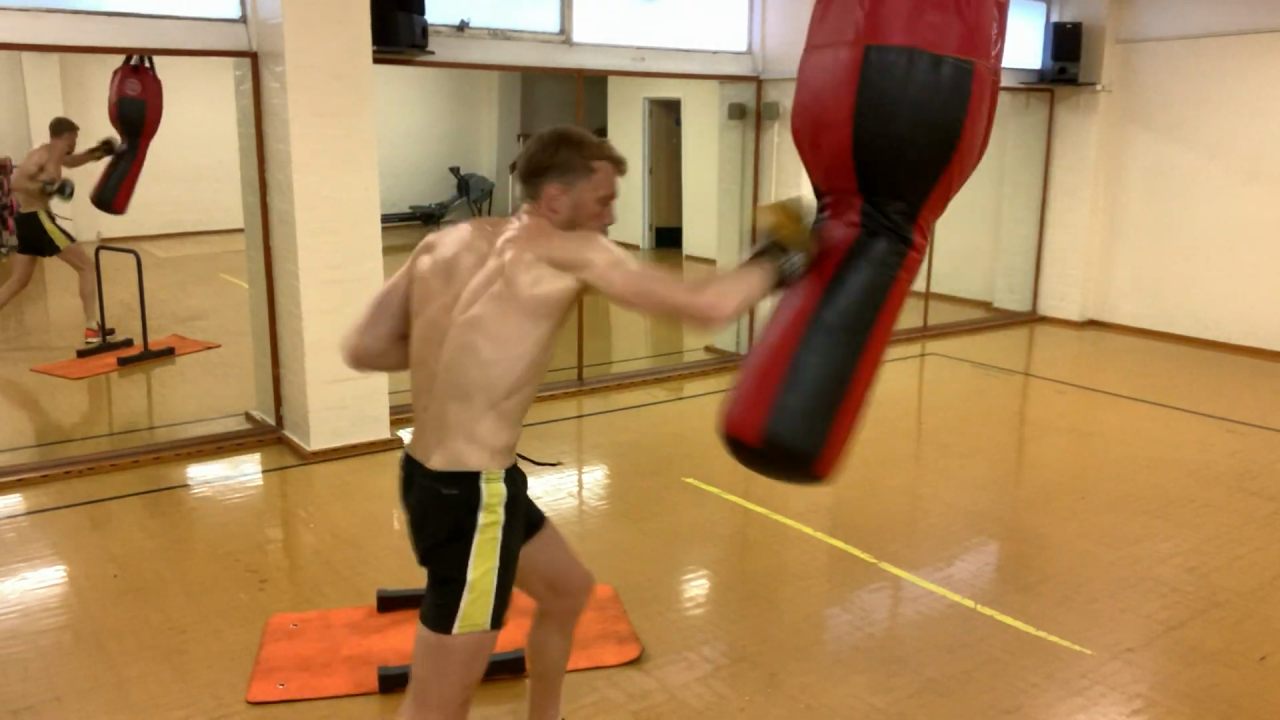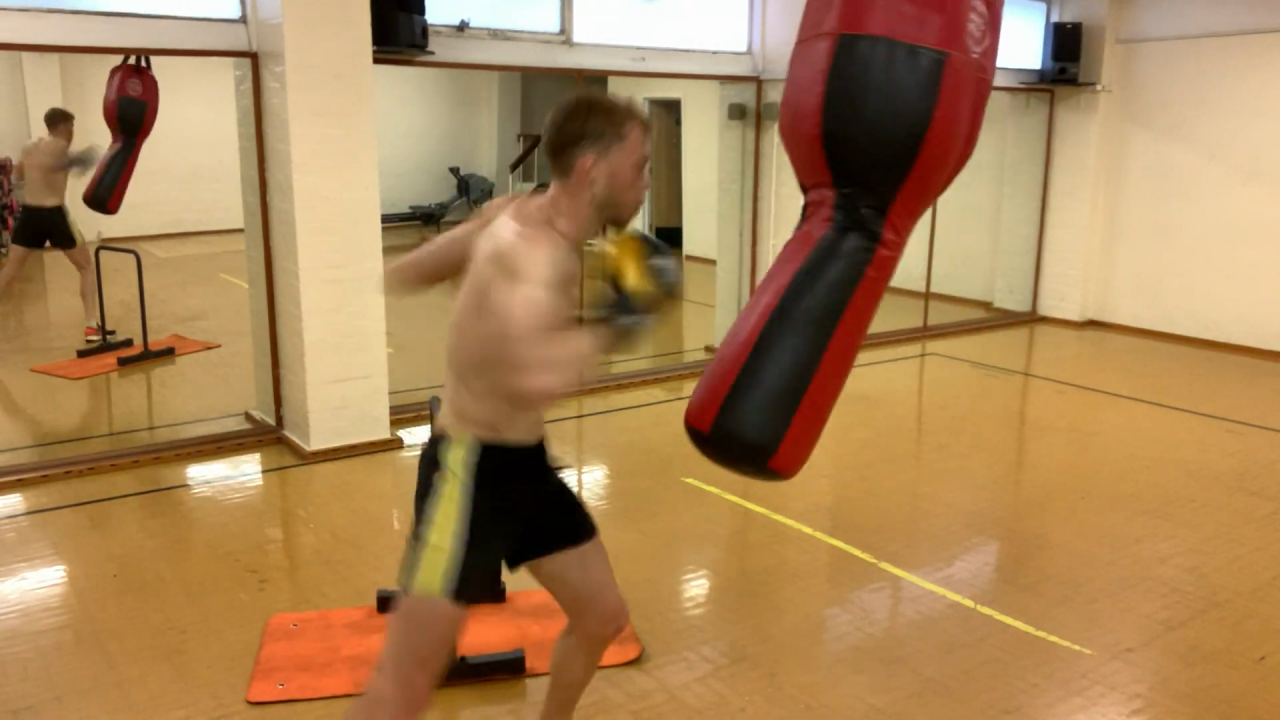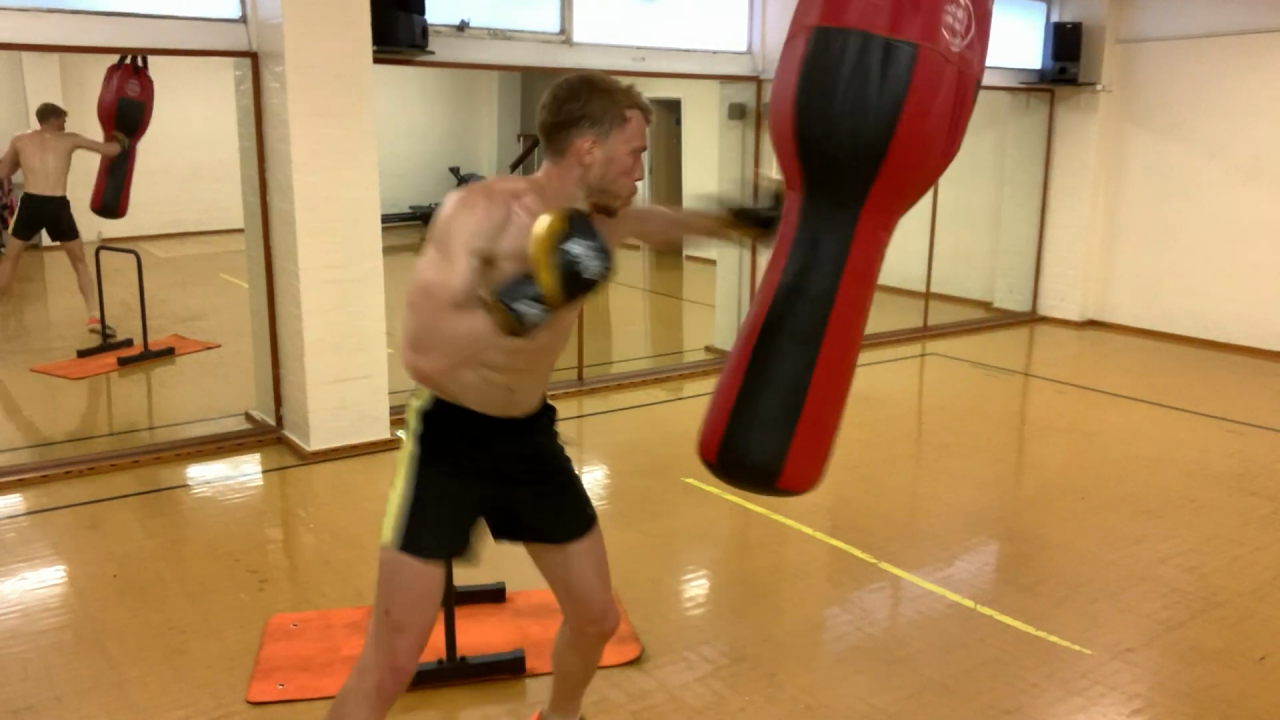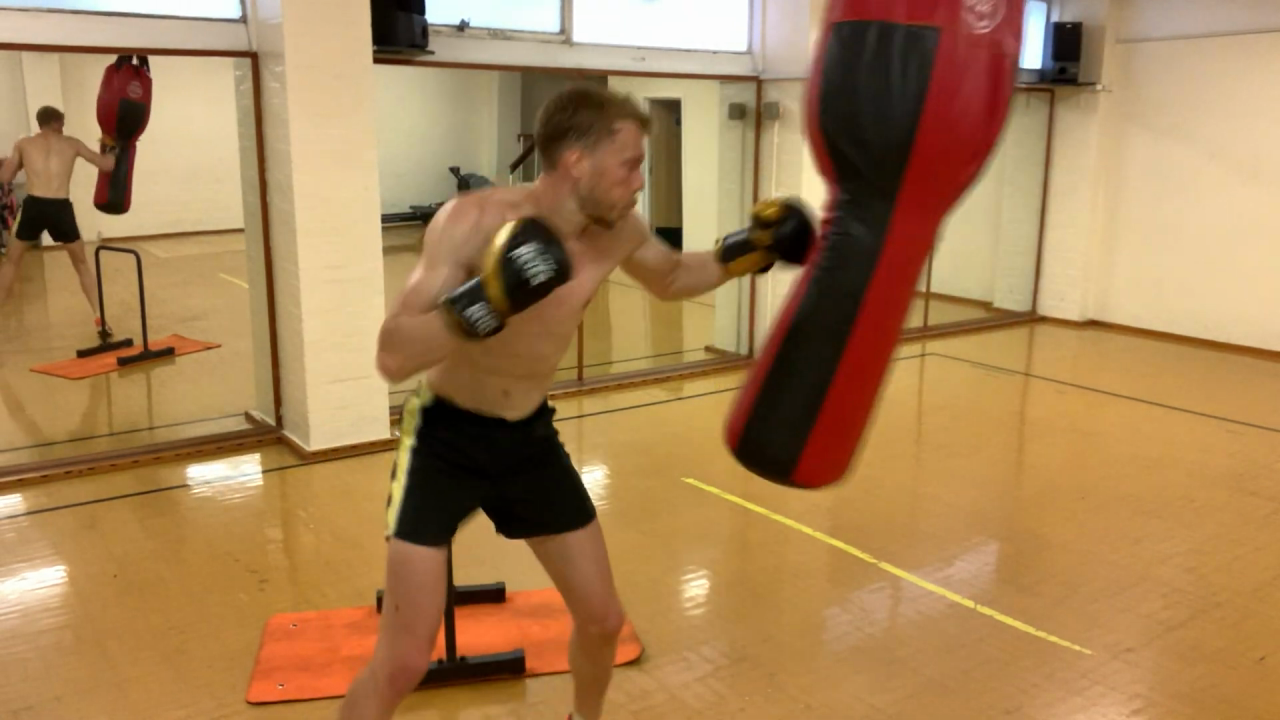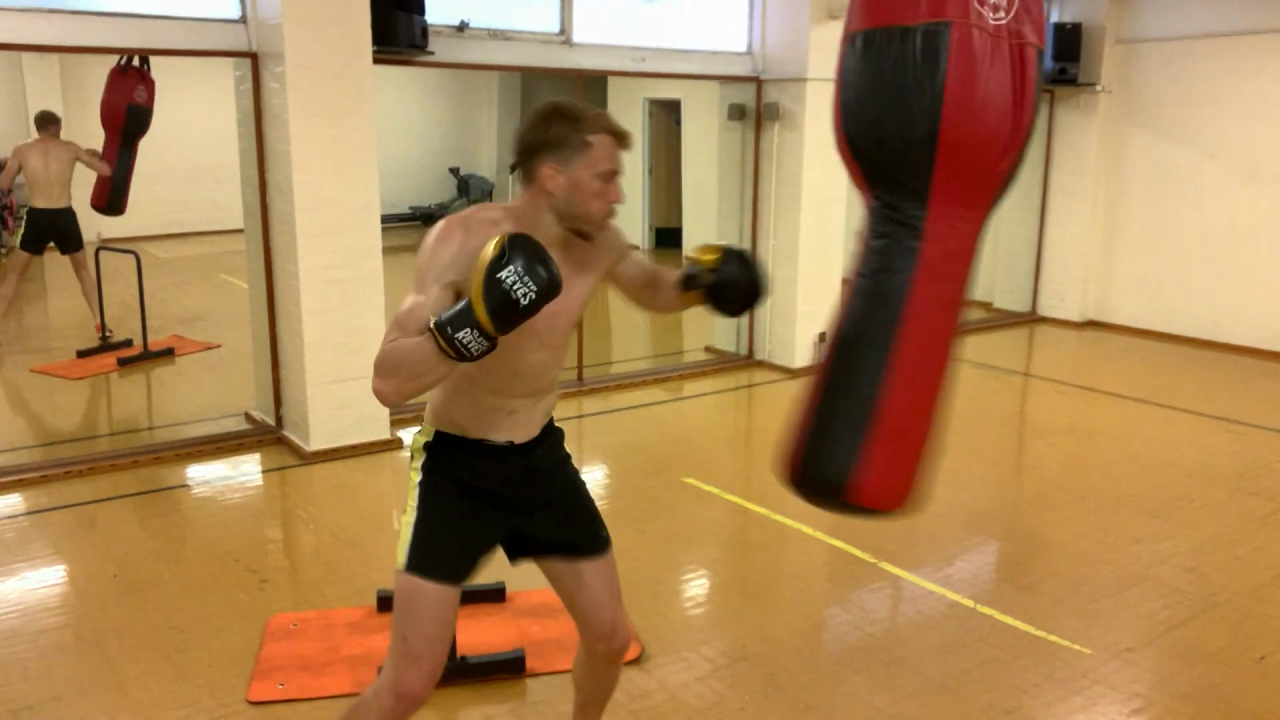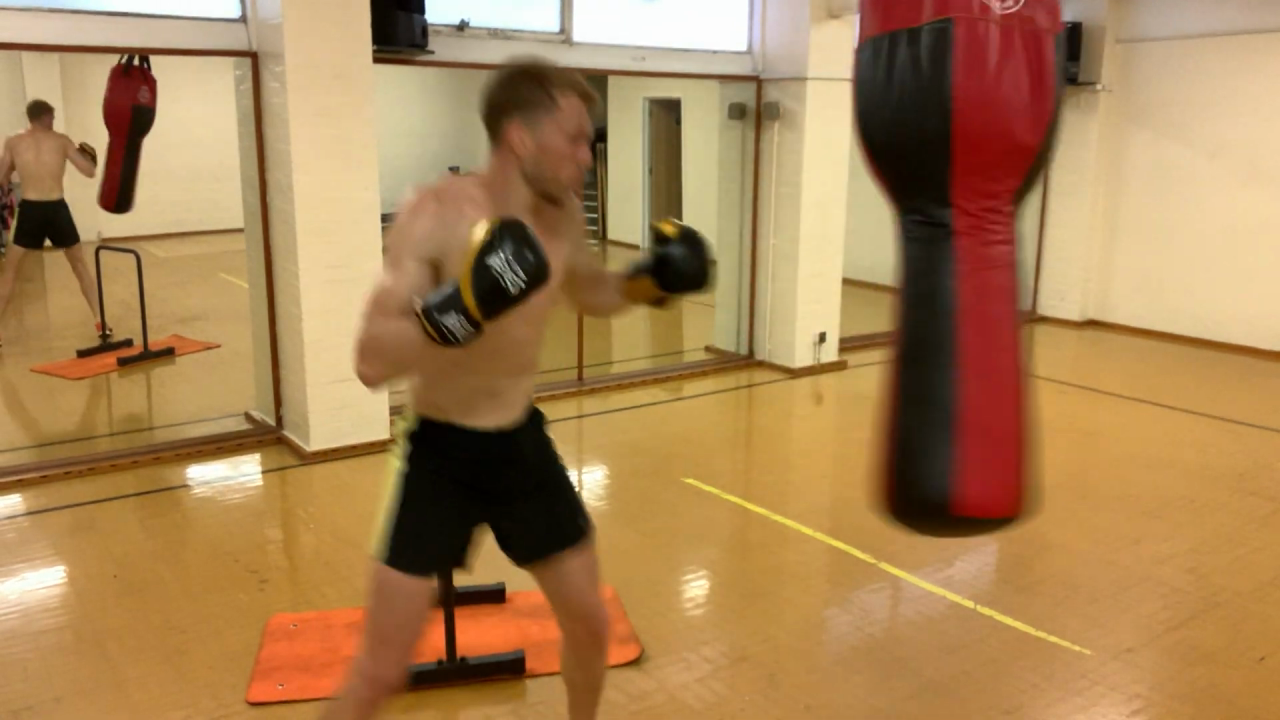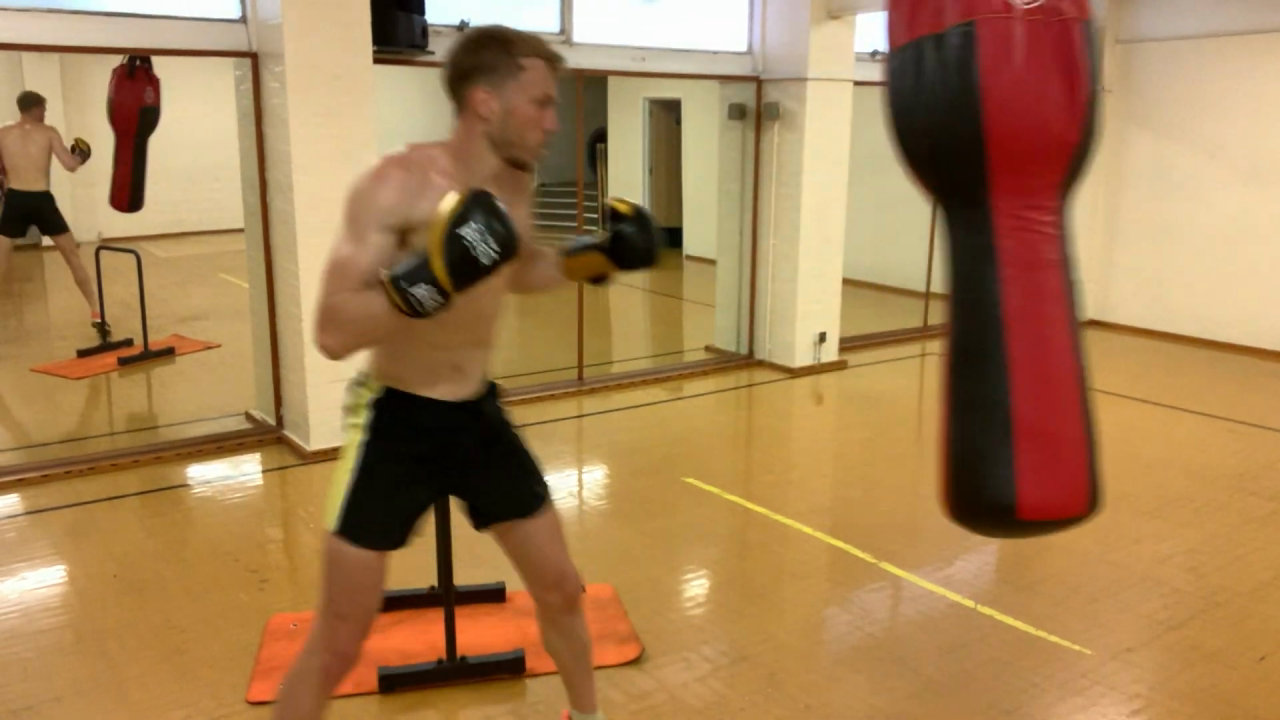
dt=0.1s
person 1, frame 1
left shoulder: (448, 242)
right shoulder: (574, 252)
left elbow: (363, 348)
right elbow: (705, 304)
right wrist: (783, 258)
left hip: (440, 475)
right hip: (473, 495)
left knee: (564, 595)
person 1, frame 2
left shoulder: (518, 218)
right shoulder: (533, 242)
left elbow: (411, 271)
right elbow: (535, 378)
right wrist: (619, 322)
left hip: (523, 463)
right hip: (473, 472)
left knee: (604, 619)
person 1, frame 3
left shoulder: (601, 209)
right shoulder: (478, 209)
left elbow: (655, 231)
right elbow: (429, 356)
left wrist: (729, 218)
left hip: (529, 439)
right hip: (445, 440)
left knee: (596, 616)
right knee: (391, 665)
person 1, frame 4
left shoulder: (610, 227)
right shoulder: (470, 219)
left elbow: (672, 279)
right elbow: (392, 358)
left wrist: (752, 247)
right wrist: (489, 296)
left hip: (528, 437)
right hip: (445, 436)
left knee: (603, 618)
right knee: (402, 659)
person 1, frame 5
left shoulder: (598, 243)
right shoulder: (456, 243)
left elbow: (653, 287)
right elbow: (389, 383)
left wrist: (702, 283)
right wrist: (478, 320)
left hip: (540, 461)
right hip: (456, 466)
left knee: (610, 635)
person 1, frame 6
left shoulder: (560, 213)
right shoulder: (432, 215)
left elbow: (594, 295)
right elbow: (372, 363)
left wrist: (653, 276)
right wrist: (463, 305)
left hip: (523, 446)
right hip: (437, 453)
left knee: (589, 626)
person 1, frame 7
left shoulder: (510, 183)
right shoulder: (395, 183)
right elbow: (333, 333)
left wrist: (602, 253)
right wrist: (432, 278)
left hip: (479, 416)
right hip: (395, 424)
left knee: (558, 589)
right knee: (334, 646)
person 2, frame 1
left shoulder: (54, 154)
right shoulder: (43, 154)
left elbow: (73, 161)
left wrist: (100, 150)
right wrist: (49, 188)
left hip: (25, 222)
right hip: (37, 220)
left knee: (18, 281)
right knee: (86, 267)
right ankle: (92, 328)
person 2, frame 2
left shoulder: (31, 146)
right shoulder: (57, 146)
right elbow: (45, 164)
right wrist: (74, 162)
left hip: (28, 214)
right hip: (53, 216)
right knee: (86, 267)
right ankle: (92, 327)
person 2, frame 3
left shoulder: (20, 140)
right shoulder: (69, 138)
right elbow: (109, 150)
right wrist: (122, 142)
left hip: (30, 204)
right hip: (58, 206)
right knee: (80, 264)
right ankle: (95, 318)
person 2, frame 4
left shoulder: (23, 144)
right shoulder: (71, 144)
right elbow: (108, 165)
right wrist: (112, 151)
left hip: (33, 206)
right hip: (61, 208)
right knee: (82, 263)
right ankle: (99, 319)
person 2, frame 5
left shoulder: (21, 151)
right shoulder: (70, 148)
right elbow: (105, 171)
right wrist: (99, 159)
left hip: (36, 217)
right hip: (64, 216)
right knee: (83, 271)
right ankle: (100, 324)
person 2, frame 6
right shoulder: (62, 140)
right elbow: (90, 171)
right wrist: (89, 157)
left hip: (29, 209)
right hip: (57, 209)
right knee: (80, 267)
right ankle: (100, 322)
person 2, frame 7
right shoulder: (48, 132)
right elbow: (71, 164)
right wrist: (81, 154)
right hip: (41, 201)
right knee: (72, 256)
right ankle: (96, 313)
